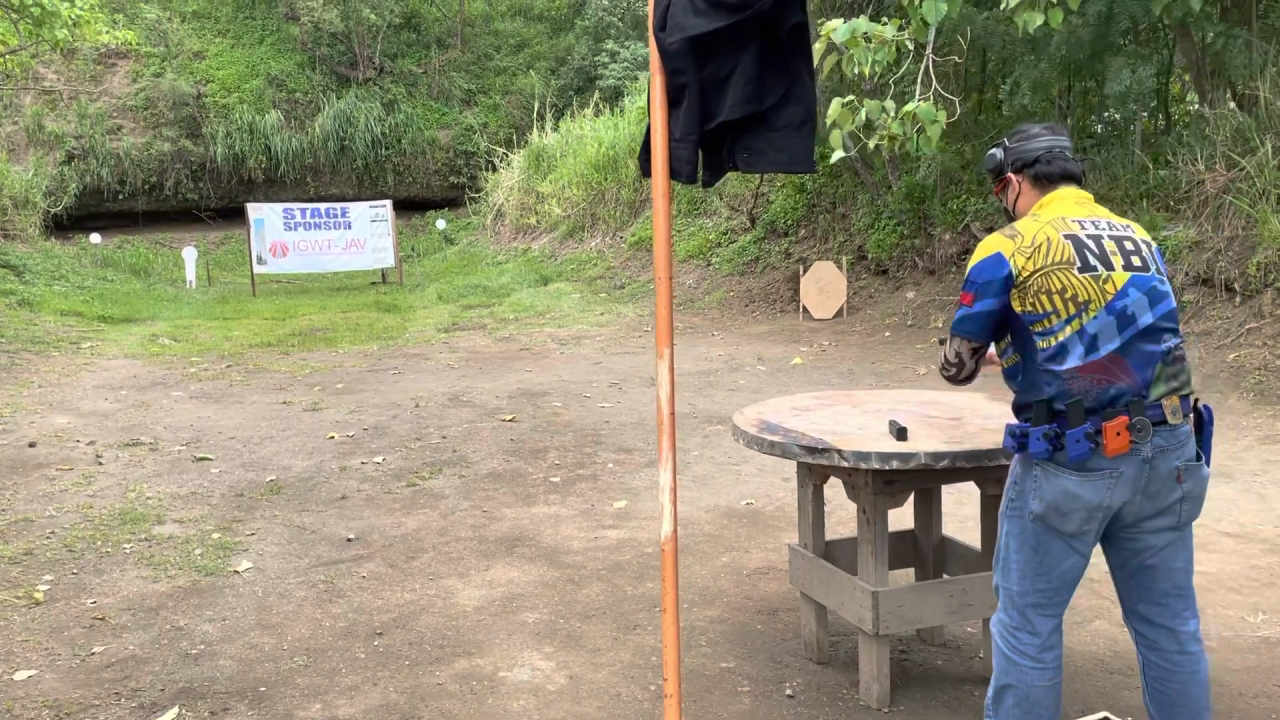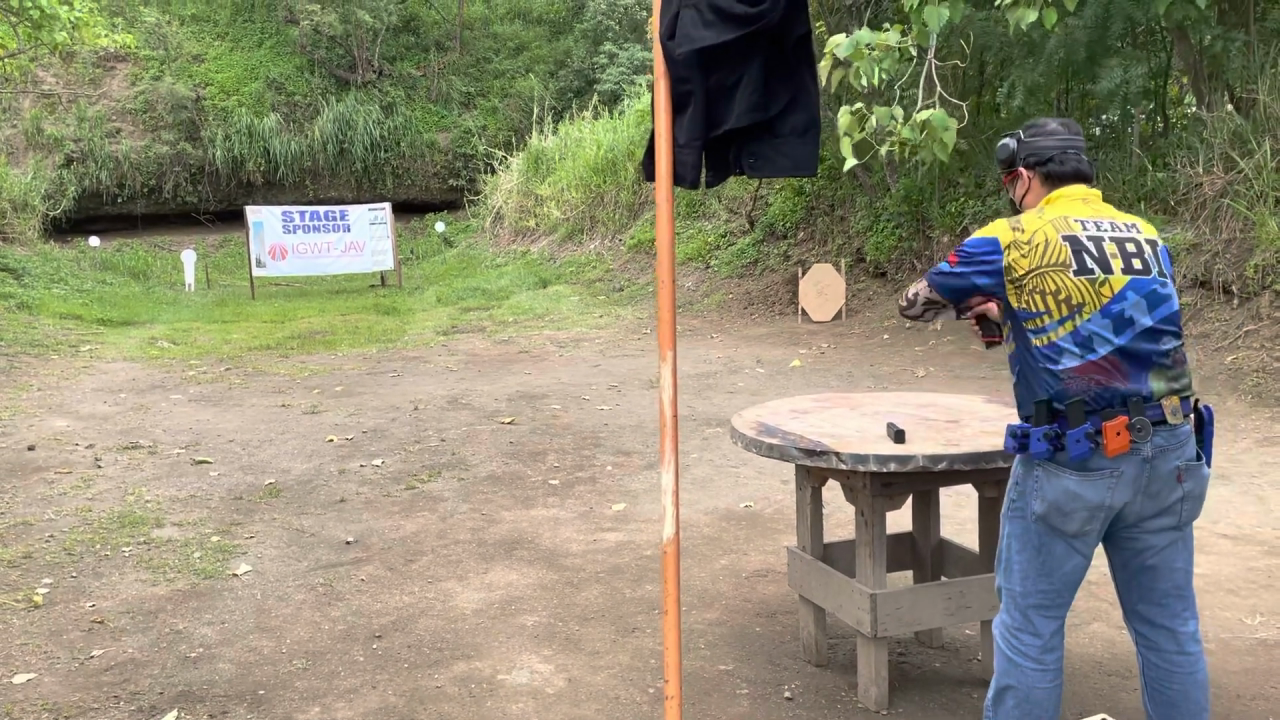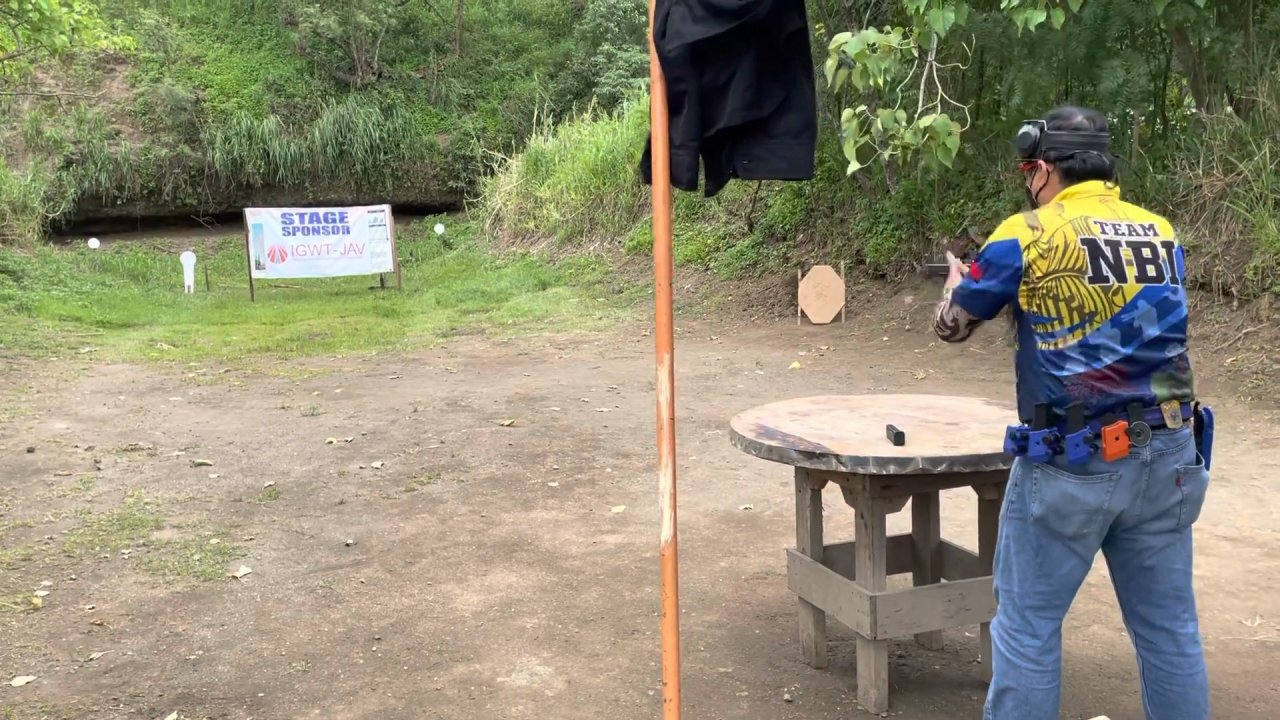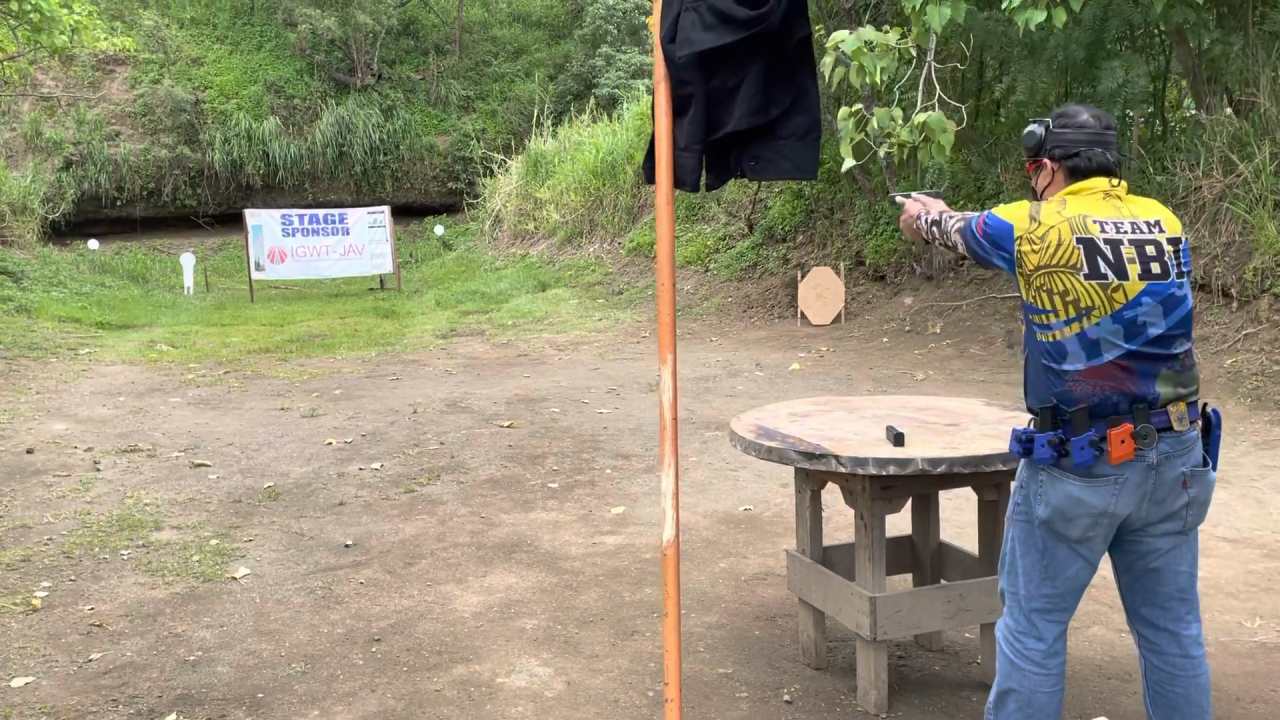
dt=0.5s
person 1, frame 1
left shoulder: (1007, 248)
right shoulder: (1138, 238)
left elbow: (959, 366)
left wrist: (966, 349)
left hip: (1072, 463)
right hip: (1167, 452)
left knee: (1028, 619)
right knee: (1168, 620)
person 1, frame 2
left shoulder: (1008, 241)
right shoulder: (1145, 235)
left elbow: (916, 303)
left wrist: (968, 300)
left hip: (1073, 462)
right hip: (1167, 452)
left knee: (1030, 623)
right knee: (1169, 622)
person 1, frame 3
left shoulder: (1027, 235)
right shoulder: (1159, 231)
left elbow: (951, 324)
left wrist: (961, 286)
left hip: (1073, 464)
right hip: (1167, 454)
left knee: (1028, 622)
right knee: (1167, 624)
person 1, frame 4
left shoulder: (1033, 227)
right shoulder: (1164, 223)
left elbow: (958, 230)
left wrist: (925, 216)
left hip: (1079, 464)
right hip: (1174, 456)
left knee: (1034, 624)
right knee: (1172, 626)
